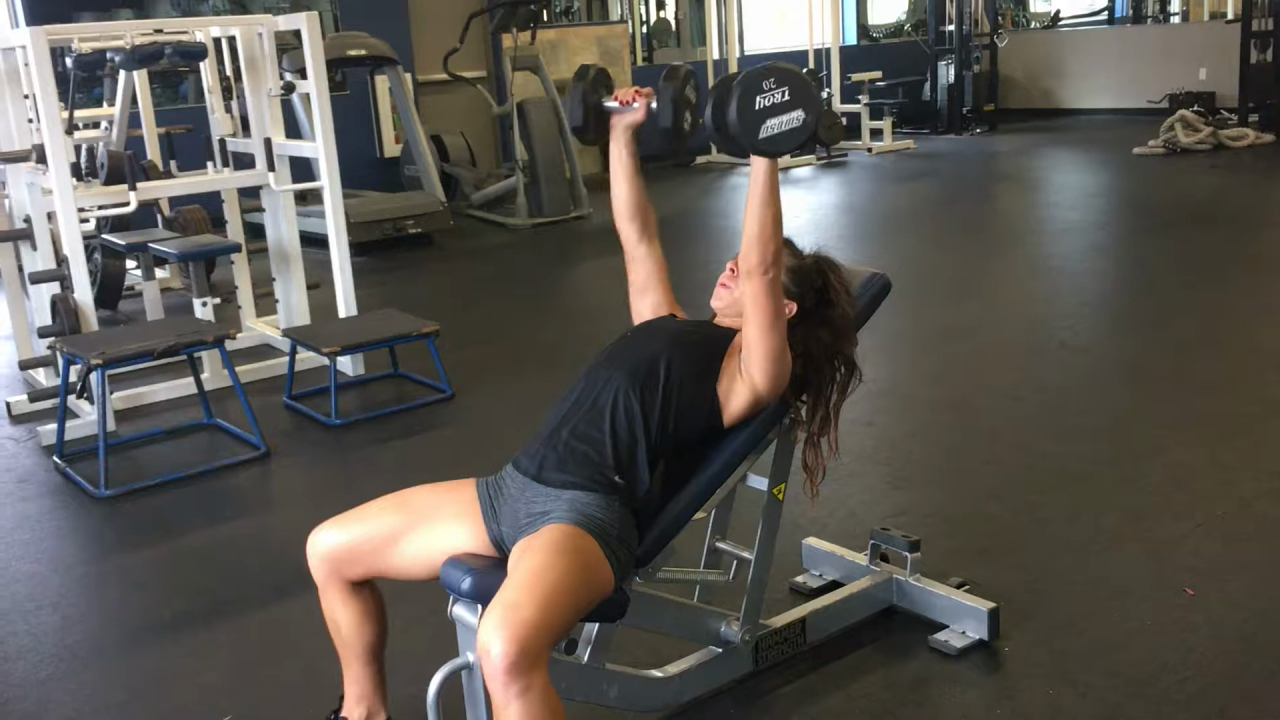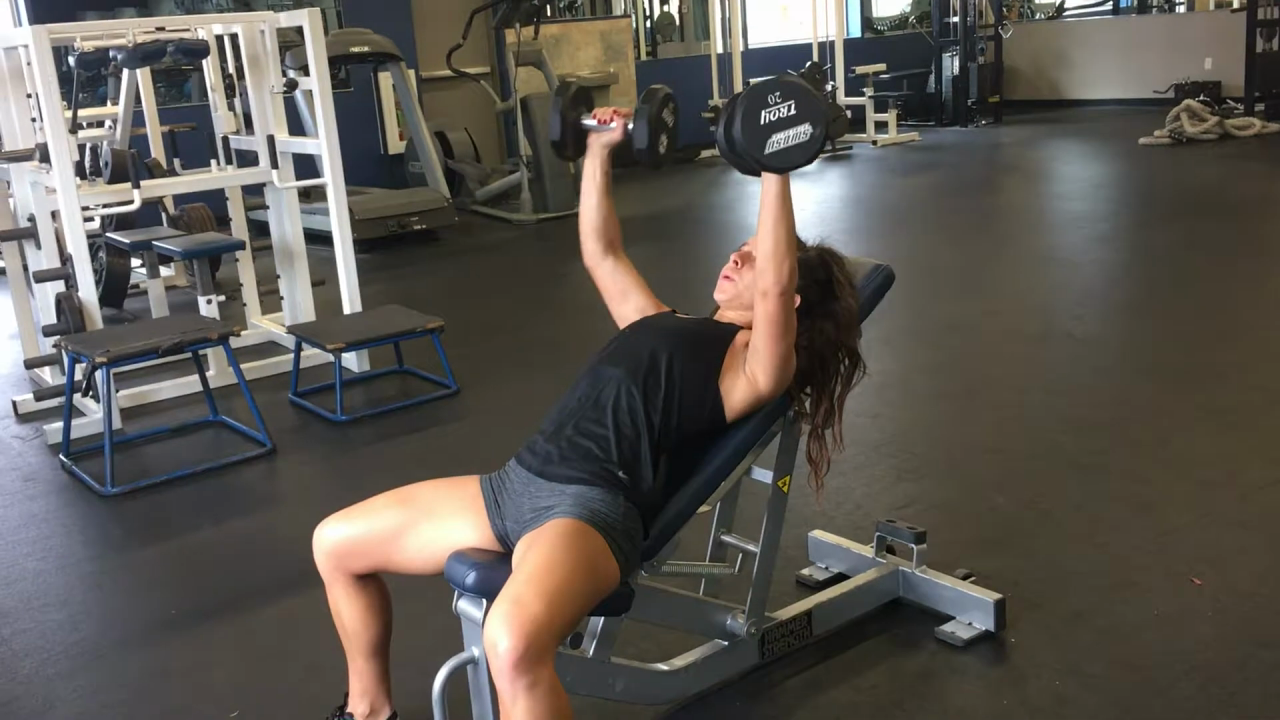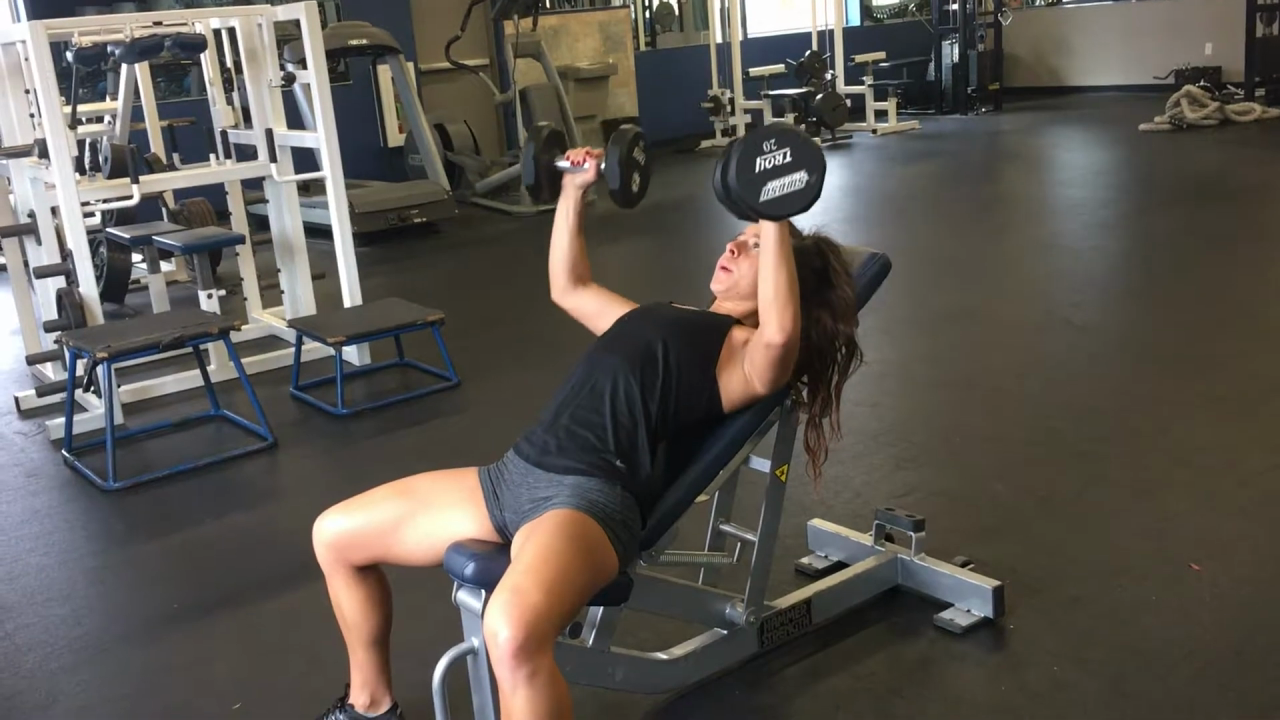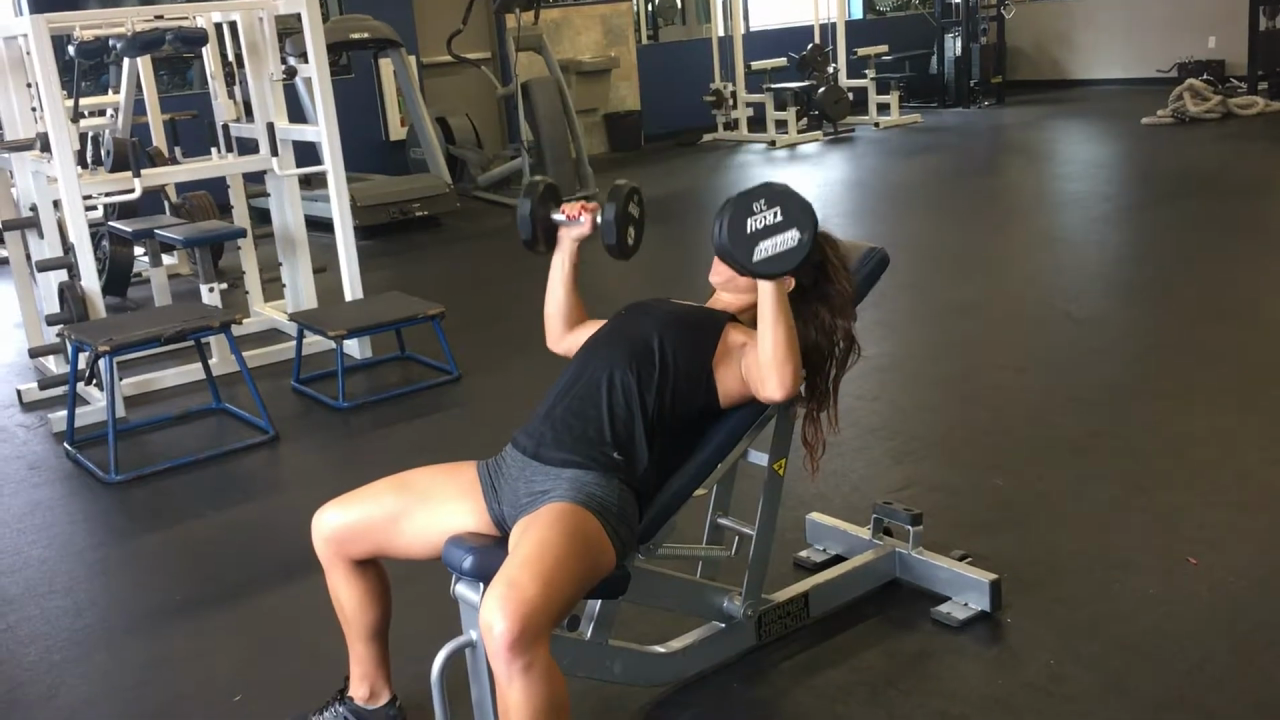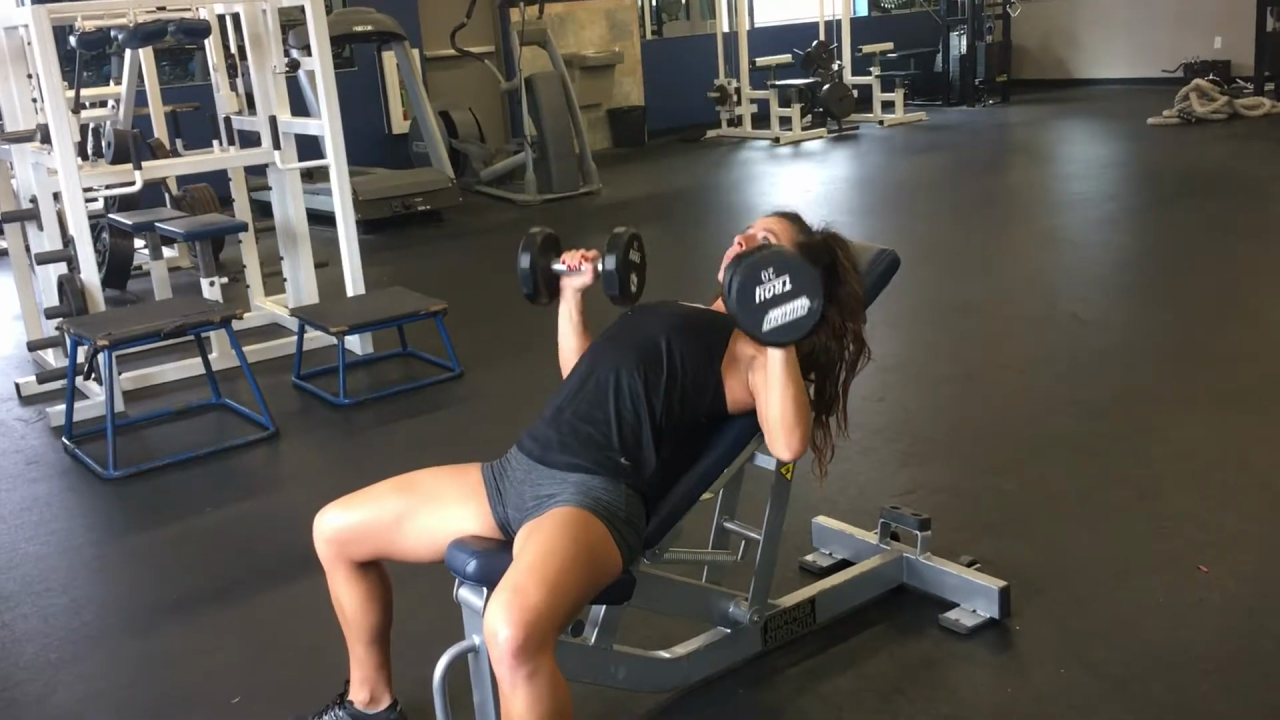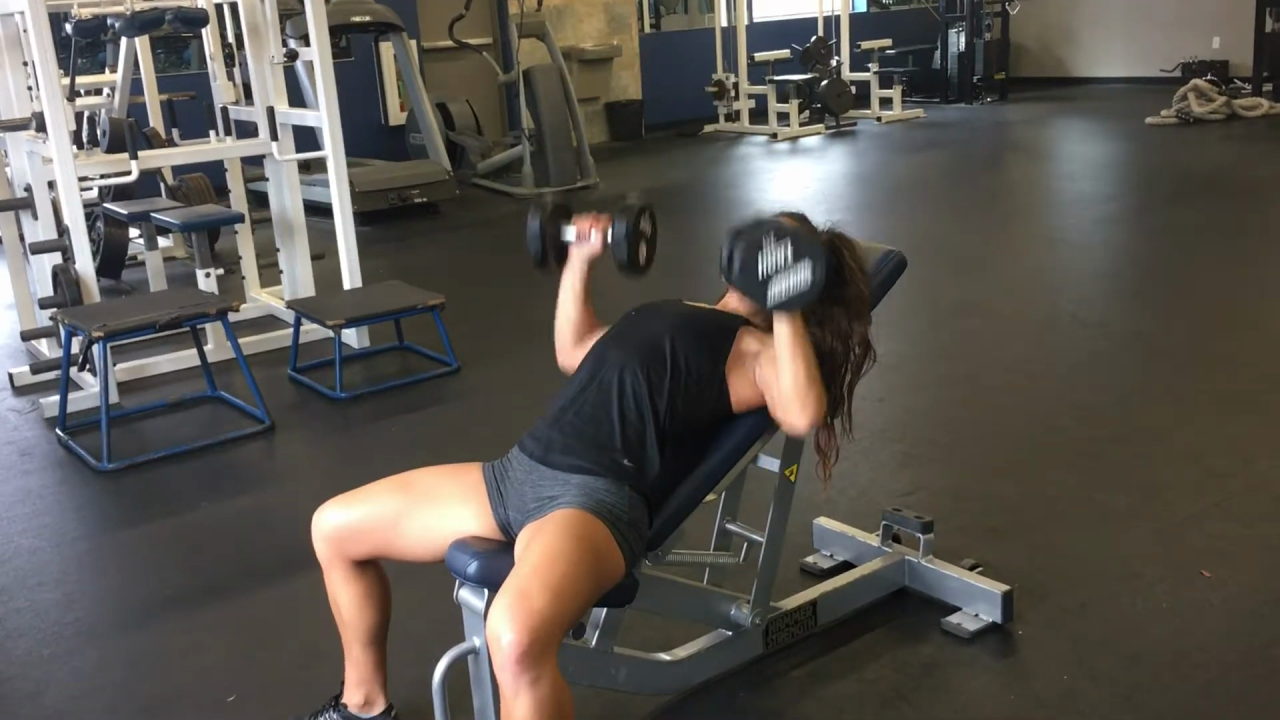
dt=0.4s
person 1, frame 1
left shoulder: (757, 367)
right shoulder: (668, 328)
left elbow: (759, 268)
right elbow: (637, 234)
left wrist: (764, 152)
right wrist: (622, 130)
left hip: (589, 512)
right hip: (515, 485)
left knee: (506, 649)
right knee: (328, 550)
person 1, frame 2
left shoulder: (759, 362)
right shoulder: (665, 324)
left elbow: (777, 290)
right elbow: (600, 253)
left wrist: (775, 169)
right wrist: (600, 150)
left hip: (593, 504)
right hip: (517, 481)
left knee: (513, 643)
right knee: (334, 543)
person 1, frame 3
left shoulder: (751, 352)
right shoulder: (664, 316)
left elbow: (781, 333)
right elbow: (568, 288)
left wrist: (775, 216)
right wrist: (573, 191)
left hip: (593, 495)
right hip: (515, 473)
left knee: (513, 633)
right knee: (334, 535)
person 1, frame 4
left shoulder: (746, 343)
right shoulder: (668, 313)
left elbow: (780, 386)
right elbow: (561, 335)
left wrist: (770, 269)
right wrist: (568, 244)
left hip: (591, 488)
right hip: (514, 466)
left knee: (508, 626)
right knee: (334, 529)
person 1, frame 5
left shoulder: (755, 347)
right shoulder: (675, 315)
left elbow: (788, 443)
right wrist: (571, 295)
left hip: (598, 491)
right hip: (519, 468)
left knee: (513, 631)
right knee: (335, 531)
person 1, frame 6
left shoulder: (758, 348)
right shoulder: (675, 311)
left elbow: (804, 416)
right elbow: (572, 352)
left wrist: (782, 300)
right wrist: (578, 264)
left hip: (602, 496)
right hip: (524, 470)
left knee: (516, 632)
right knee: (336, 528)
